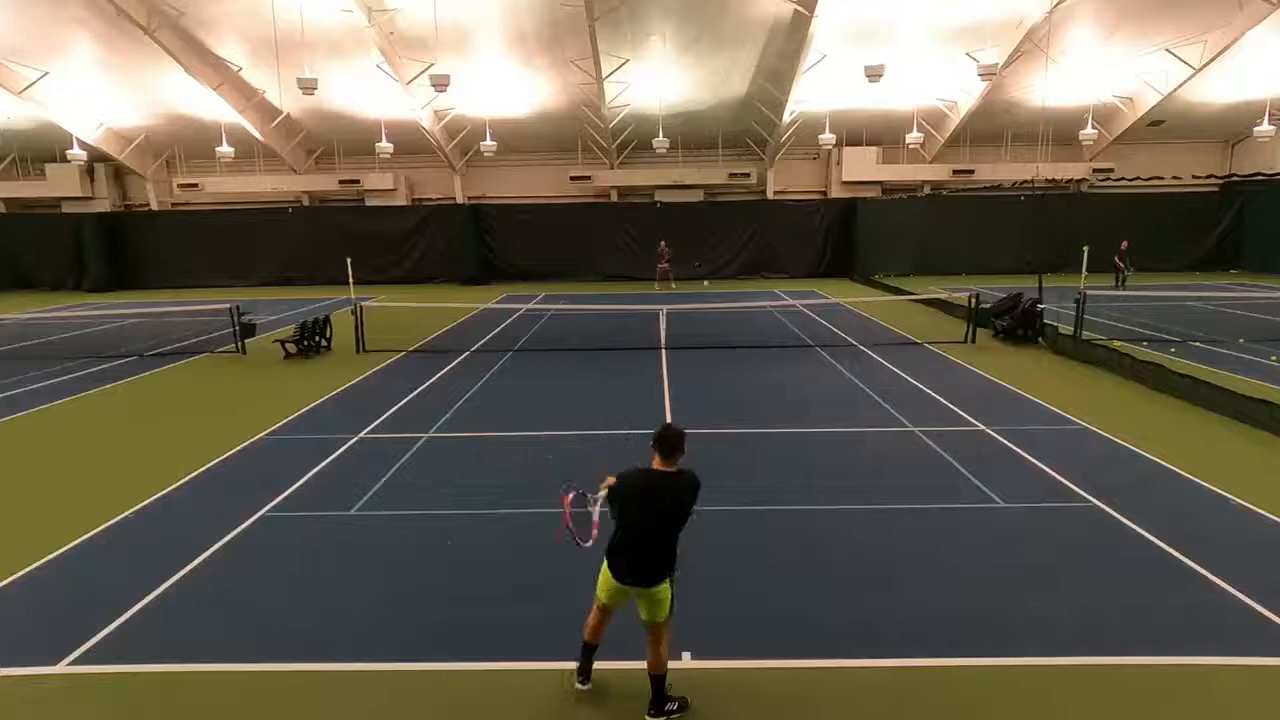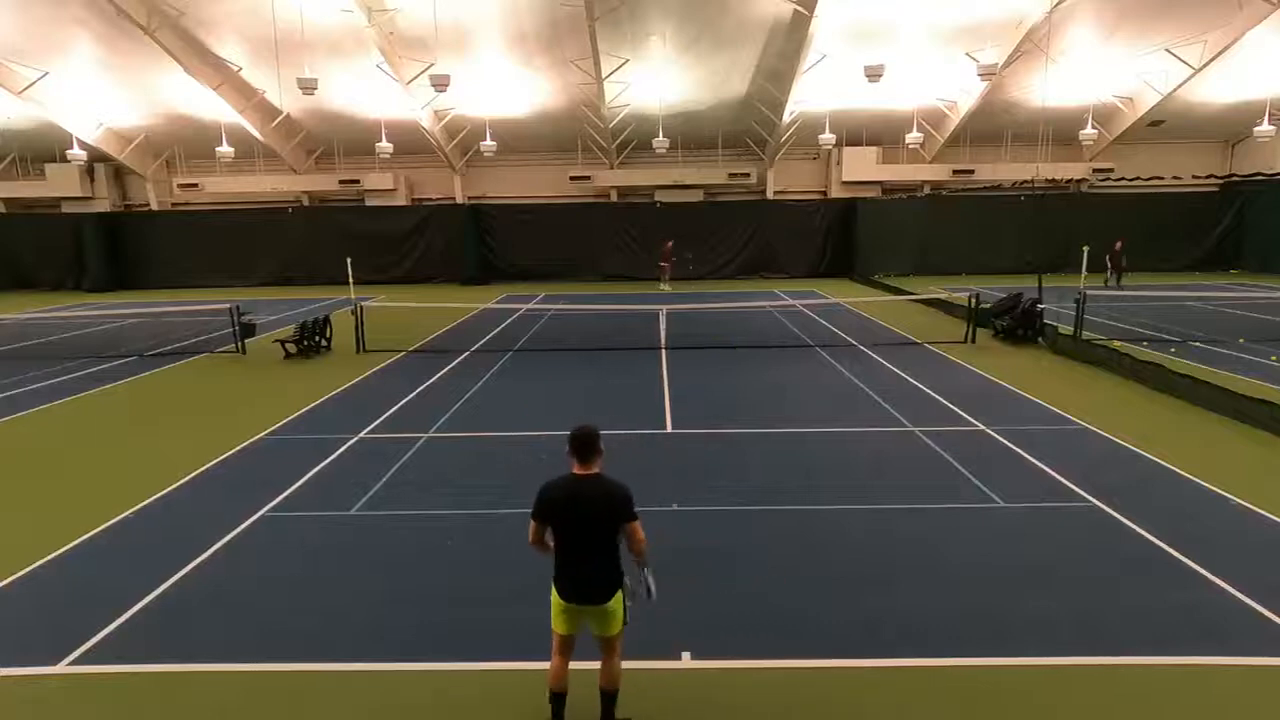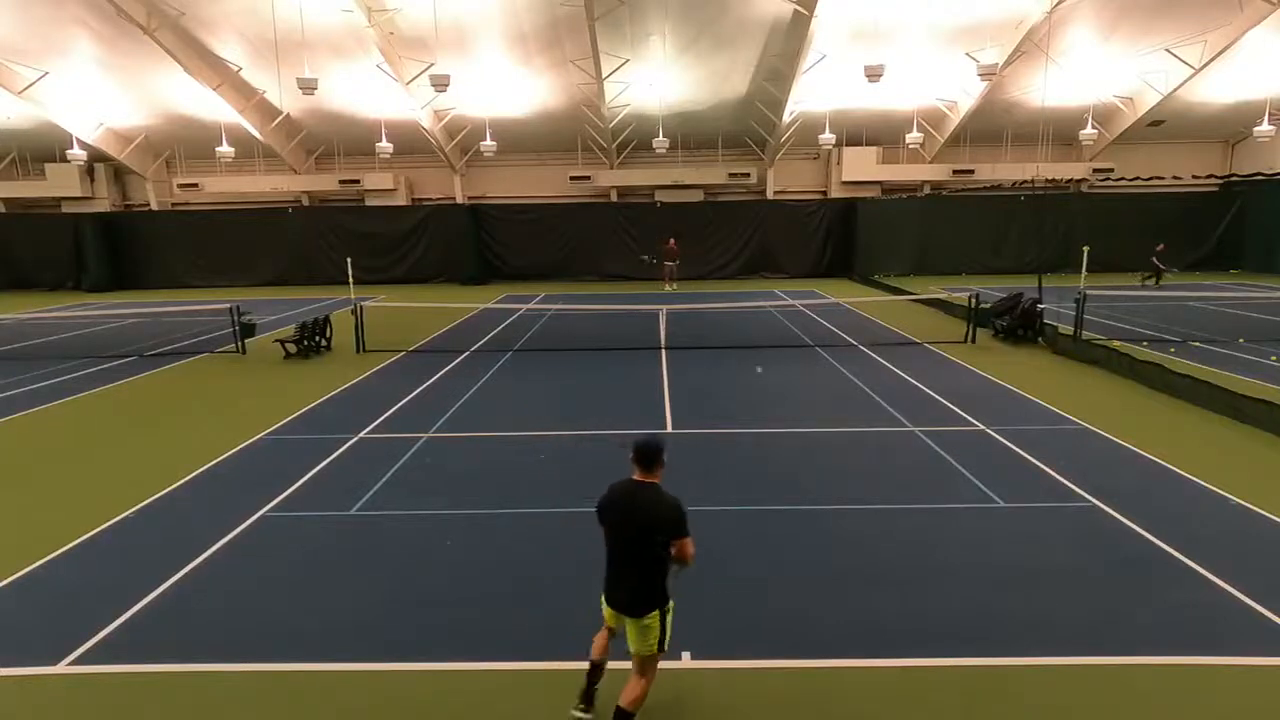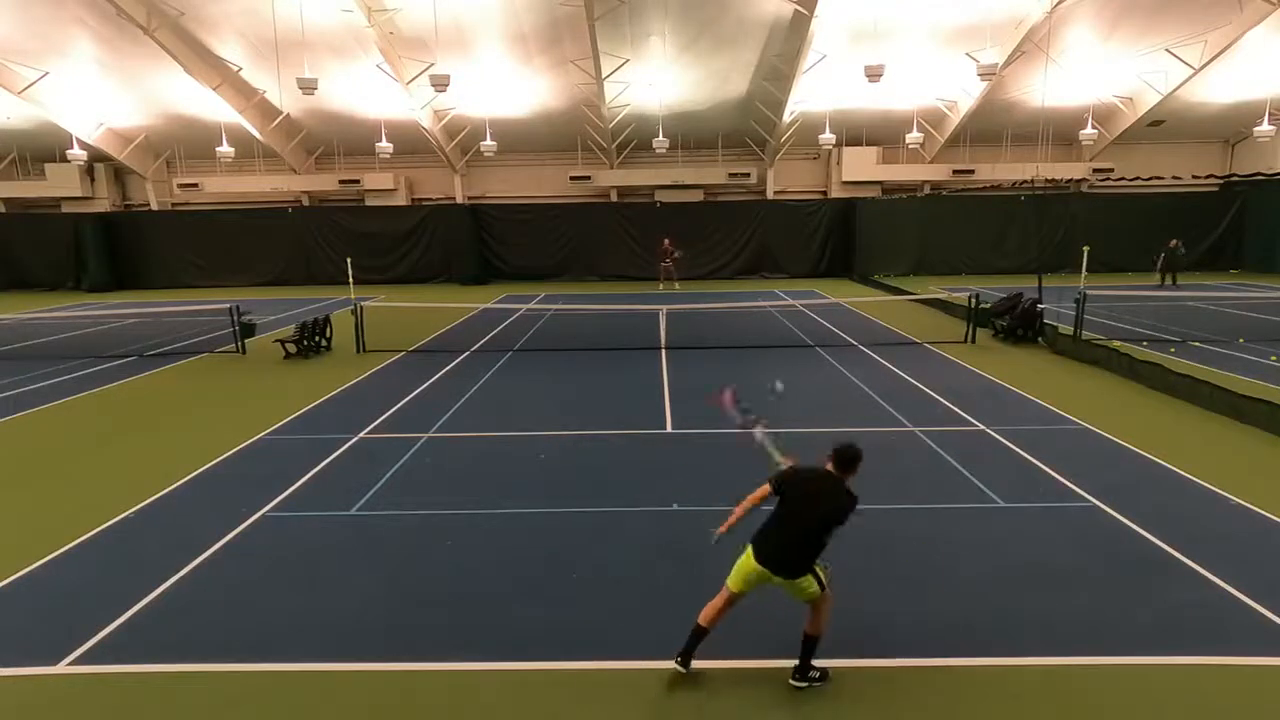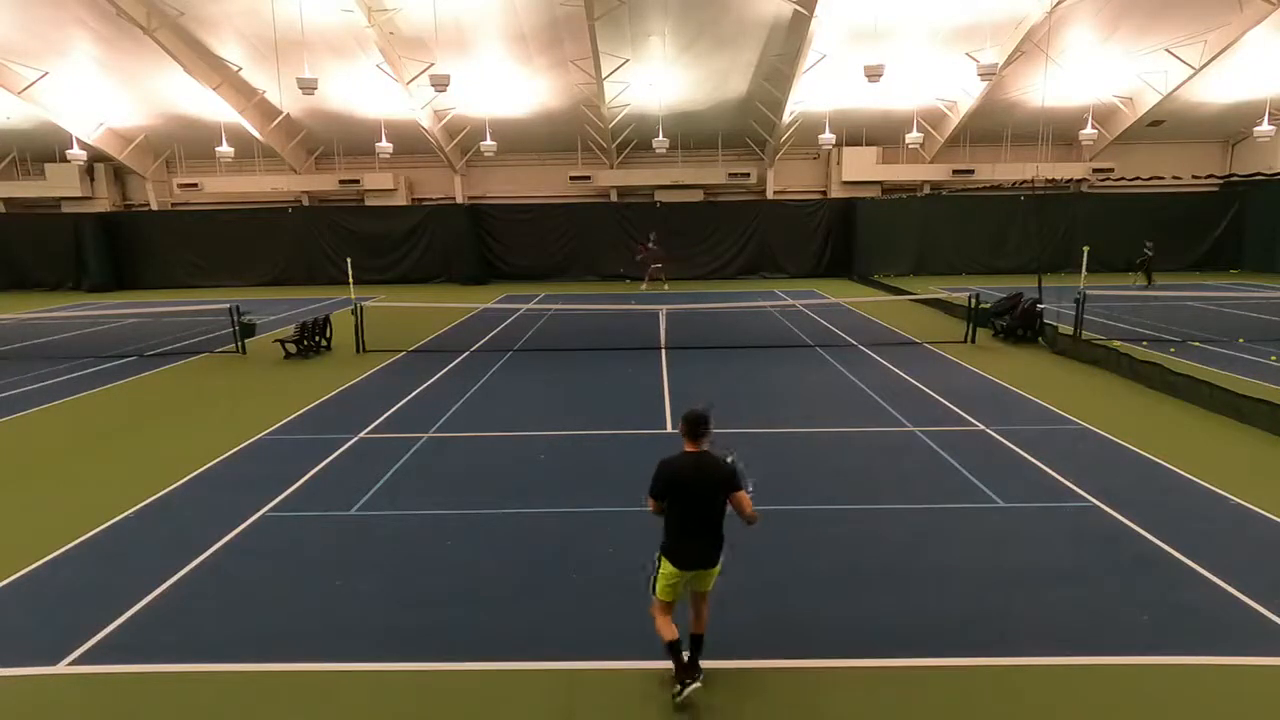
dt=1s
person 1, frame 1
left shoulder: (627, 480)
right shoulder: (690, 483)
left hip: (617, 566)
right hip: (655, 575)
left knee: (600, 611)
right knee: (658, 638)
left ankle: (584, 671)
person 1, frame 2
left shoulder: (550, 491)
right shoulder: (617, 493)
left elbow: (535, 539)
right elbow: (638, 543)
right wrist: (641, 560)
left hip: (566, 587)
right hip: (607, 588)
left knee: (561, 654)
right knee: (611, 653)
person 1, frame 3
left shoulder: (610, 495)
right shoulder: (670, 507)
right elbow: (686, 557)
left hip: (613, 592)
right hip: (648, 602)
left knee: (607, 632)
right knee: (643, 673)
person 1, frame 4
left shoulder: (798, 475)
right shoulder: (848, 501)
left elbow: (759, 495)
left wrist: (731, 519)
left hip: (760, 554)
right hip: (796, 568)
left knee: (725, 600)
right knee: (821, 602)
left ankle: (684, 657)
right ankle: (803, 670)
person 1, frame 5
left shoulder: (667, 467)
right shoulder: (725, 469)
left elbow: (655, 508)
right elbow: (747, 514)
right wrist: (751, 517)
left hip: (675, 556)
right hip: (710, 556)
left knee: (661, 613)
right knee: (700, 603)
left ankle: (685, 675)
right ankle: (692, 666)
